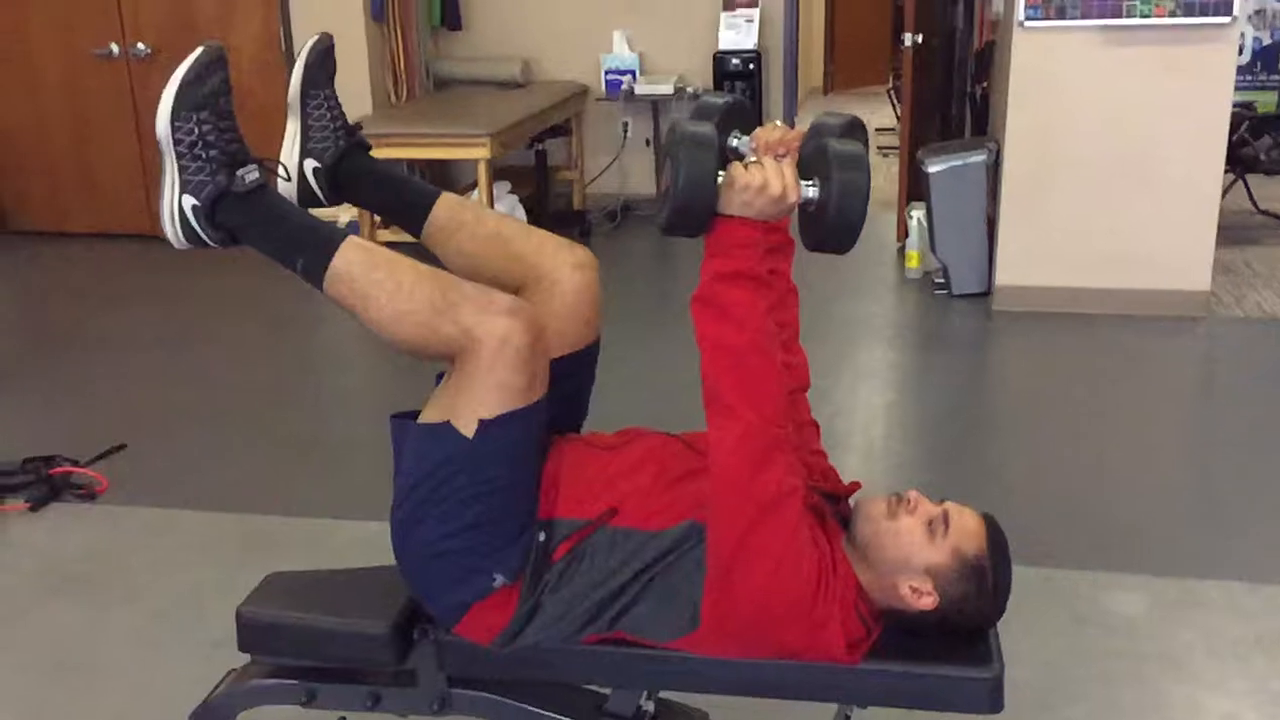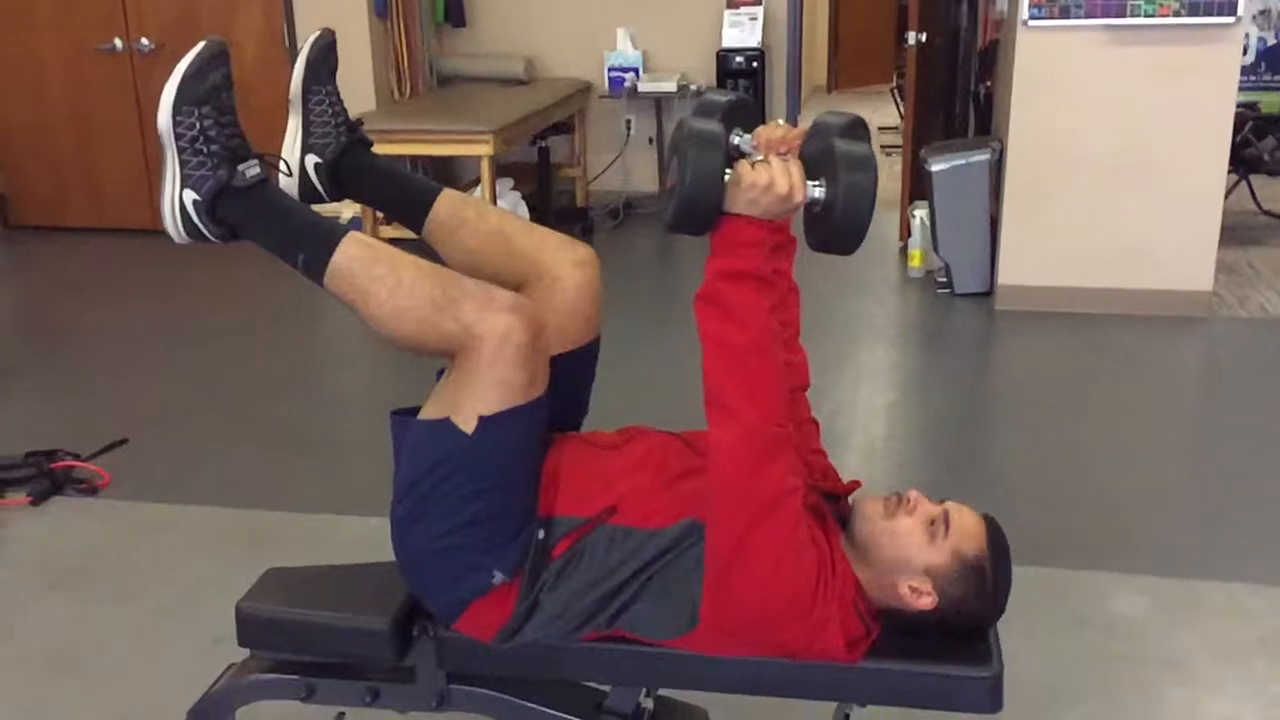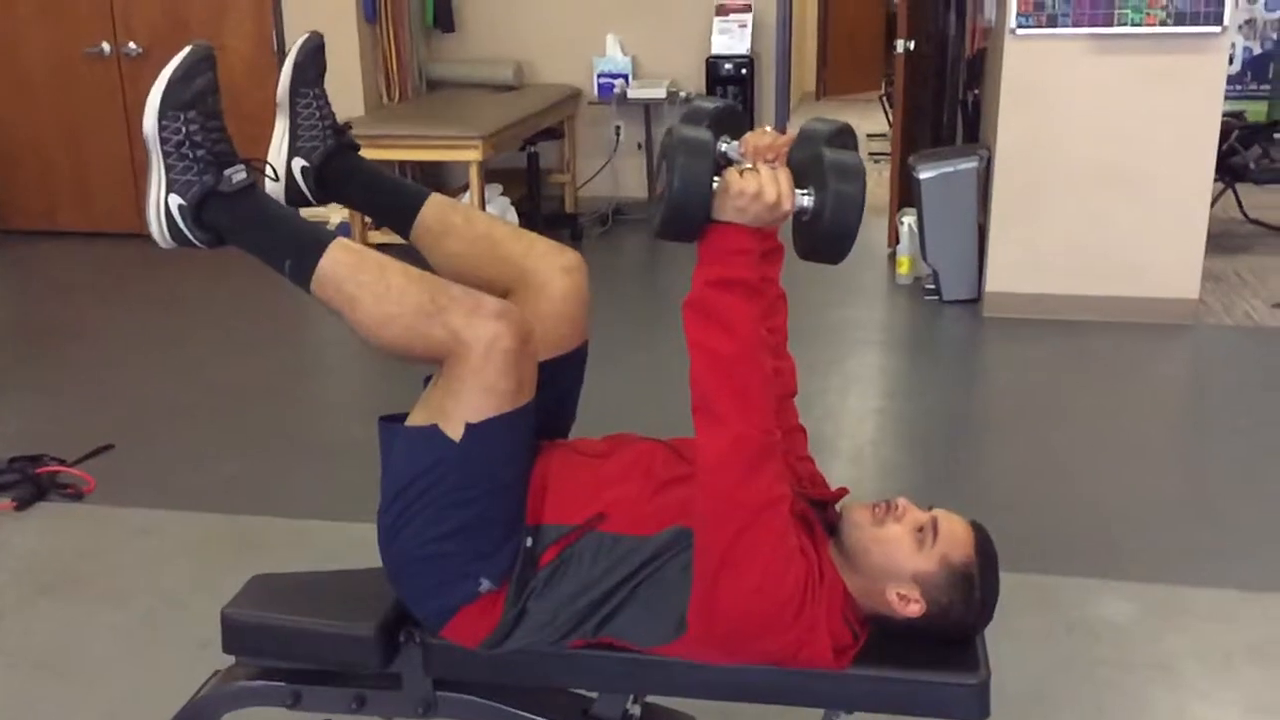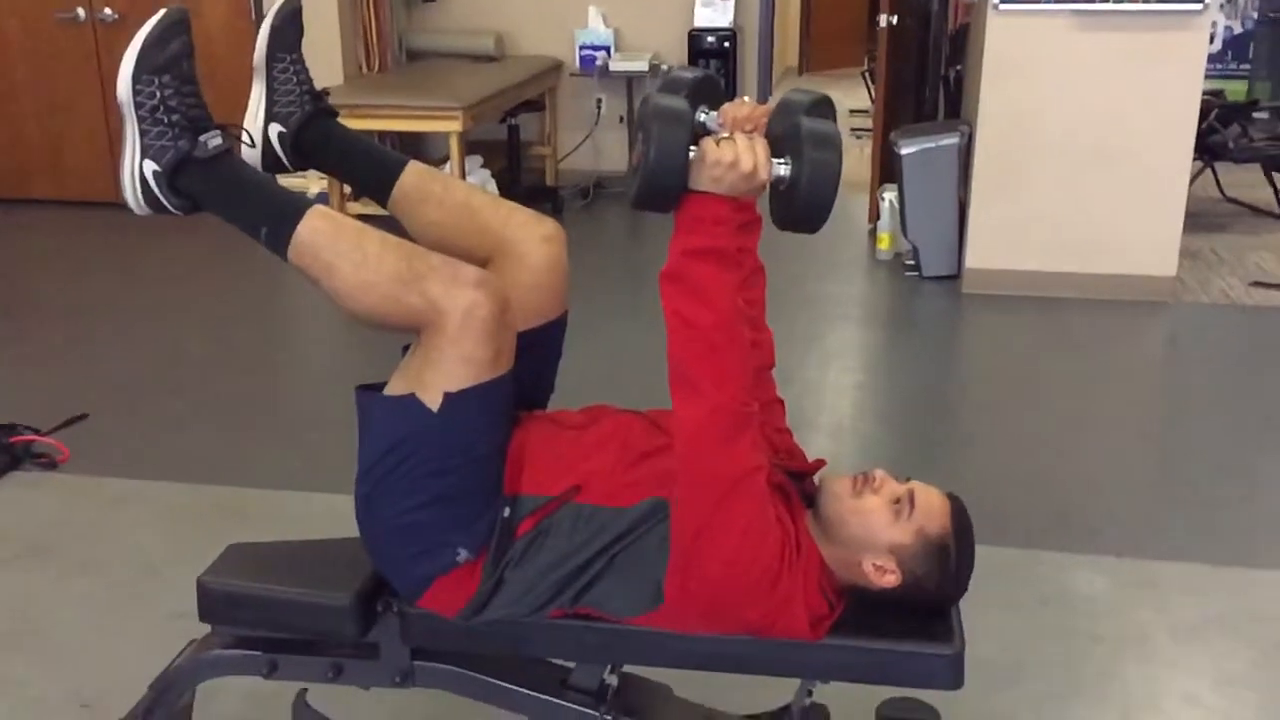
dt=0.3s
person 1, frame 1
left shoulder: (796, 602)
right shoulder: (818, 504)
left elbow: (748, 425)
right elbow: (776, 400)
left wrist: (741, 227)
right wrist: (766, 222)
left hip: (490, 576)
right hip: (537, 497)
left knee: (500, 325)
right knee: (565, 274)
left ankle: (229, 200)
right ankle: (333, 166)
person 1, frame 2
left shoulder: (796, 600)
right shoulder: (819, 507)
left elbow: (750, 421)
right elbow: (776, 395)
left wrist: (749, 229)
right wrist: (768, 222)
left hip: (487, 573)
right hip: (538, 490)
left knee: (500, 324)
right knee: (566, 271)
left ankle: (230, 196)
right ankle: (337, 162)
person 1, frame 3
left shoulder: (782, 606)
right shoulder: (808, 514)
left elbow: (739, 431)
right elbow: (766, 398)
left wrist: (736, 237)
right wrist: (757, 230)
left hip: (474, 579)
right hip: (523, 497)
left knee: (488, 328)
right knee: (555, 276)
left ankle: (216, 201)
right ankle: (321, 167)
person 1, frame 4
left shoulder: (761, 577)
right shoulder: (787, 487)
left elbow: (715, 403)
right elbow: (740, 369)
left wrist: (713, 206)
right wrist: (735, 203)
left hip: (454, 548)
right hip: (504, 467)
left knee: (468, 298)
right knee: (534, 246)
left ankle: (189, 168)
right ankle: (299, 132)
